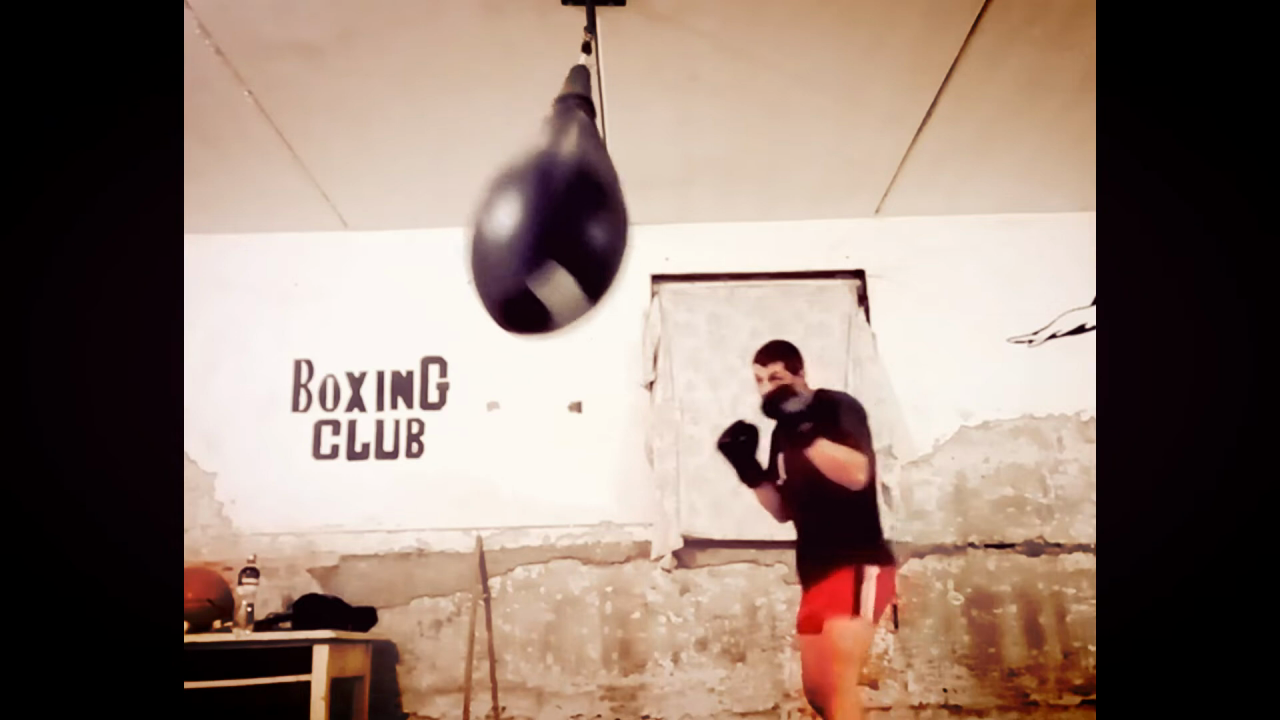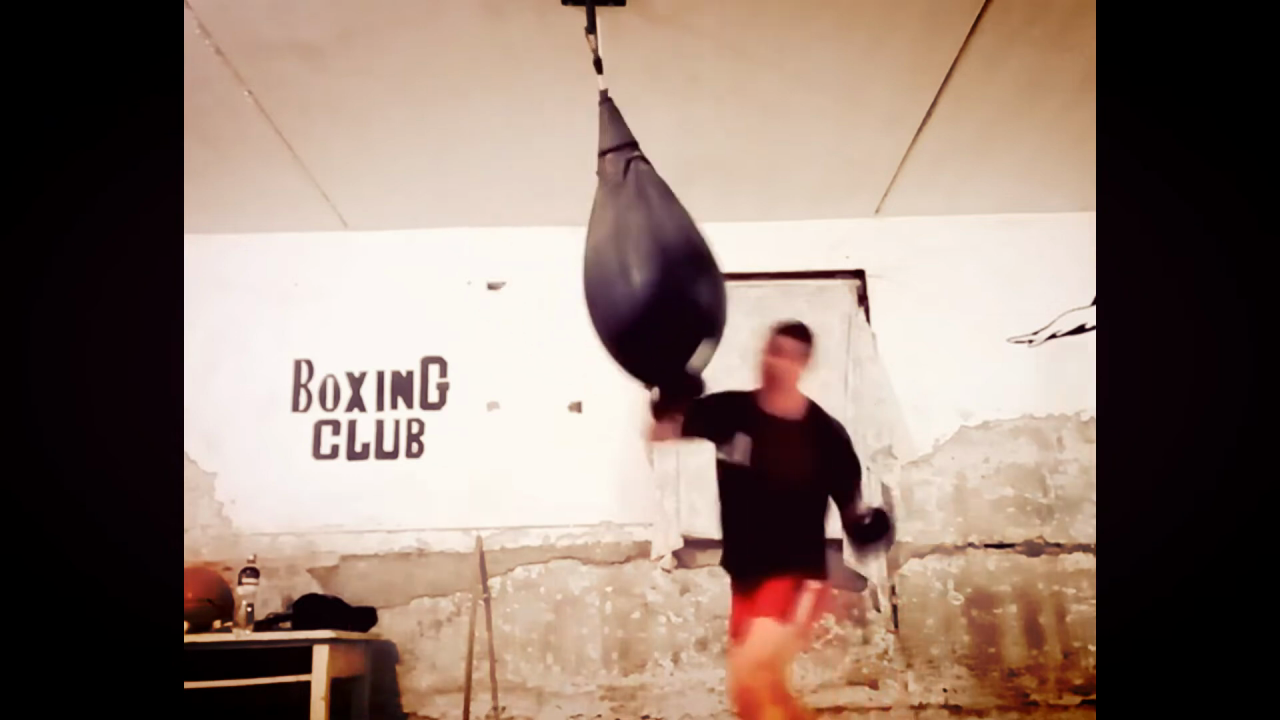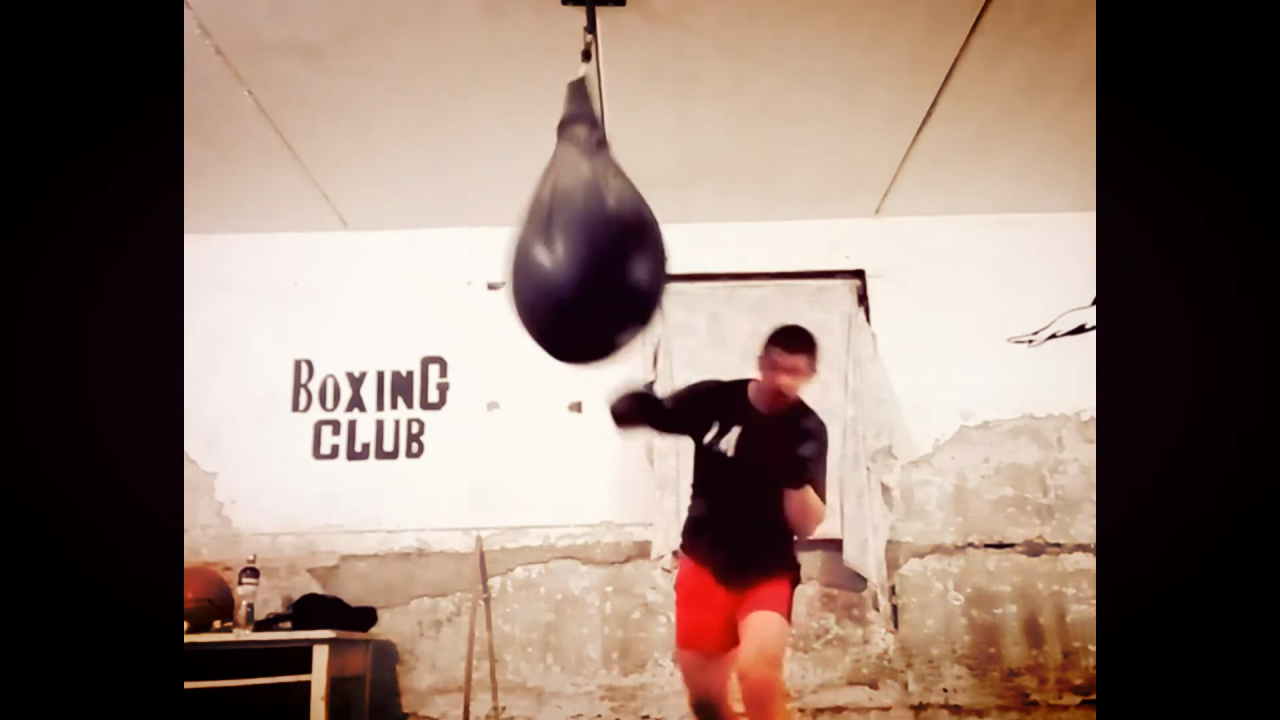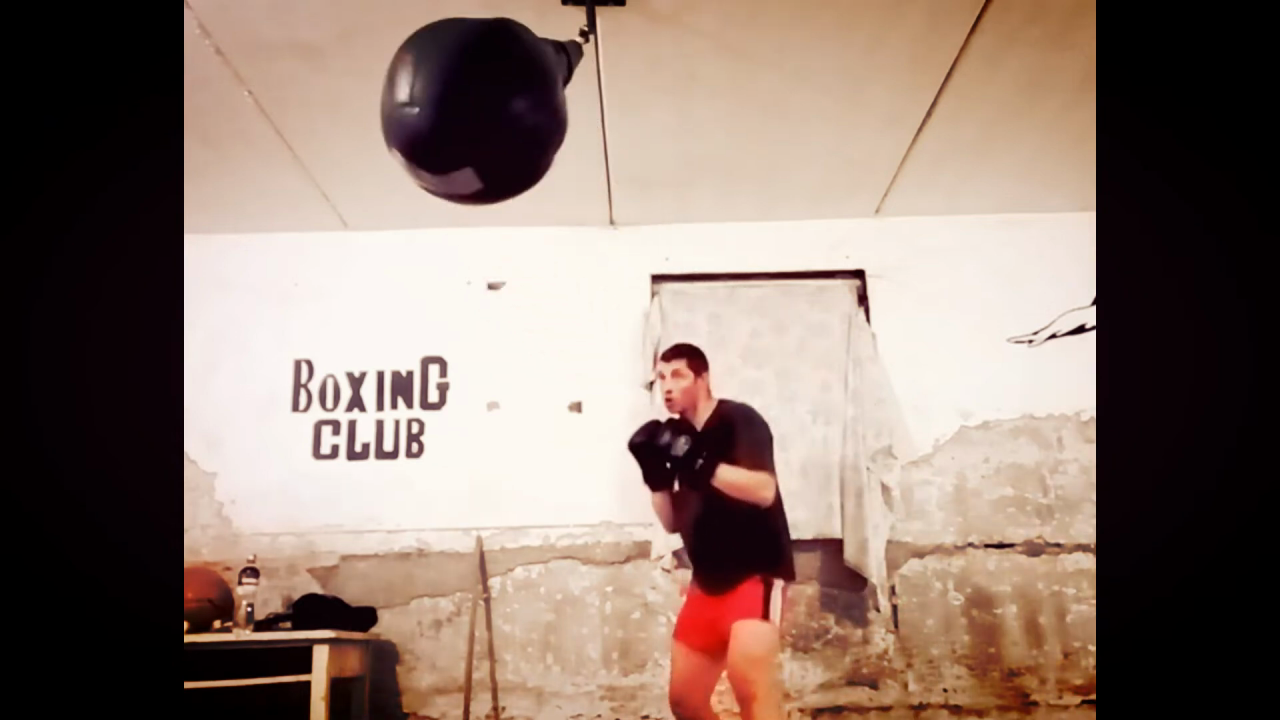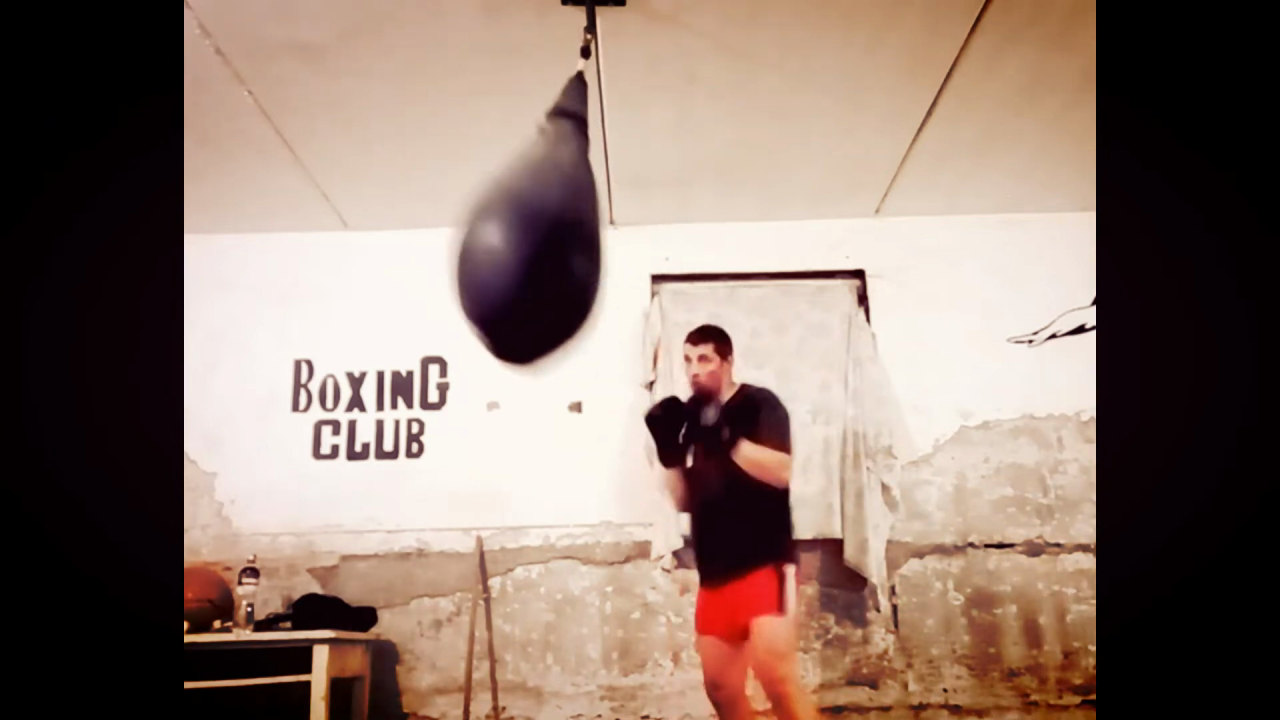
dt=0.4s
person 1, frame 1
left shoulder: (837, 408)
right shoulder: (781, 433)
left elbow: (856, 474)
right elbow: (782, 510)
left wrist: (804, 430)
right wrist: (747, 467)
left hip: (860, 566)
right hip: (817, 570)
left knee: (836, 678)
right knee: (818, 689)
person 1, frame 2
left shoulder: (825, 433)
right shoulder: (732, 411)
left elbow: (850, 505)
right elbow: (661, 431)
left wrist: (865, 522)
right wrist: (670, 399)
left hip: (796, 580)
right hip: (748, 579)
left knee: (749, 683)
person 1, frame 3
left shoulder: (805, 429)
right shoulder: (714, 399)
left elbow: (806, 525)
right elbow: (646, 412)
left wrist: (798, 474)
right wrist: (634, 411)
left hip: (767, 575)
right hip: (704, 570)
left knee: (758, 677)
person 1, frame 4
left shoulder: (740, 421)
right shoulder: (680, 436)
left elbow: (764, 491)
right elbow: (672, 522)
left wrist: (702, 465)
right wrist: (654, 472)
left hip: (757, 576)
right hip: (708, 585)
left knee: (749, 680)
person 1, frame 5
left shoulder: (759, 405)
right shoulder: (694, 426)
left elbow: (780, 473)
right elbow: (683, 500)
left wrist: (726, 437)
right wrist: (667, 444)
left hip: (766, 563)
right hip: (716, 573)
left knee: (776, 674)
right knee: (720, 686)
